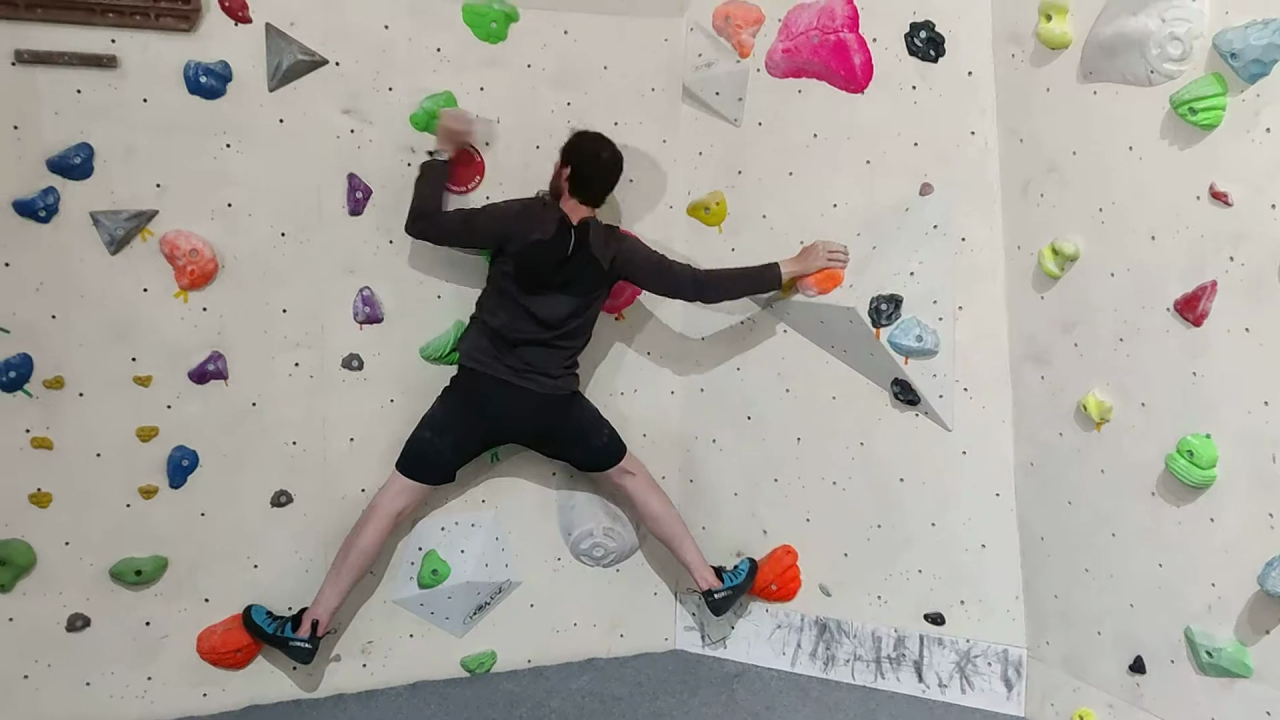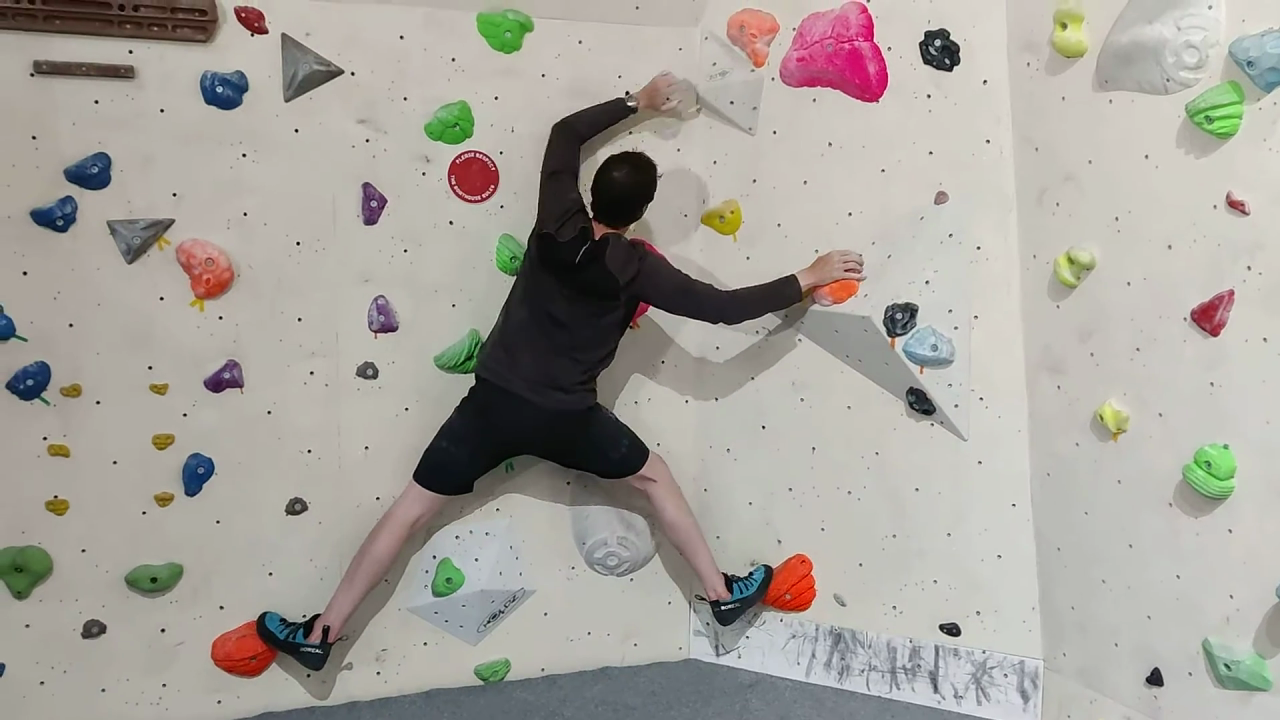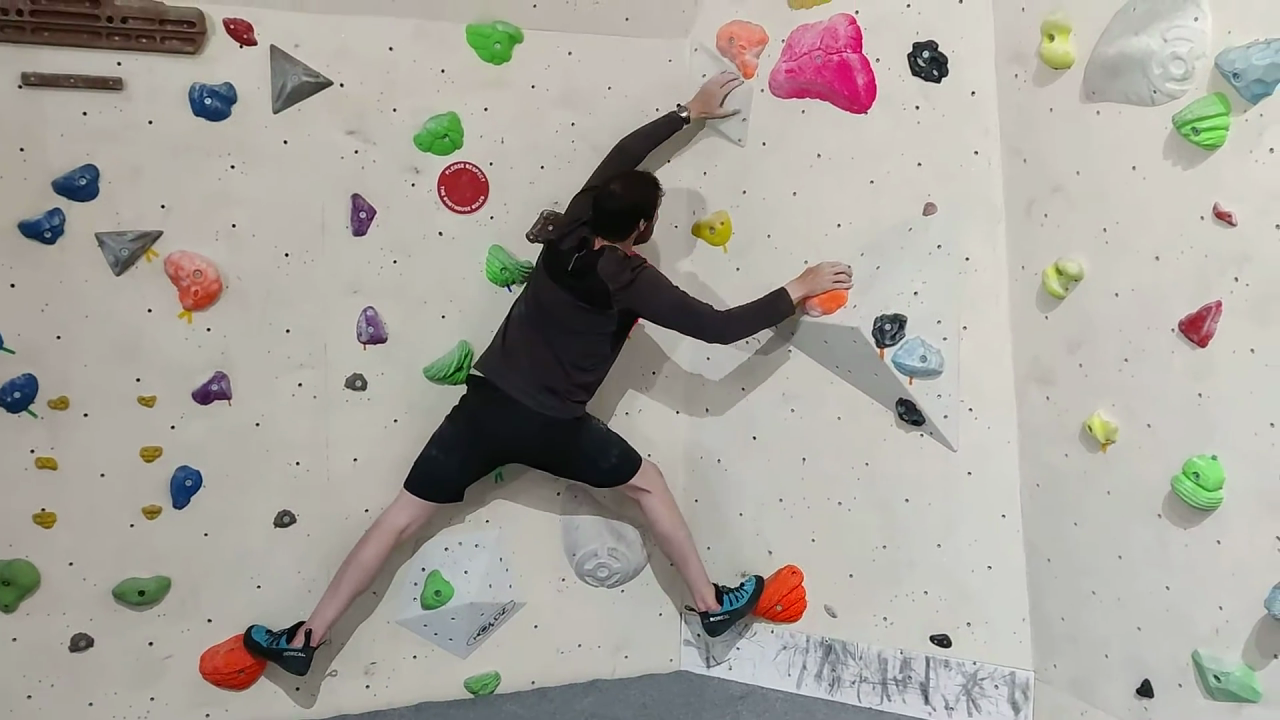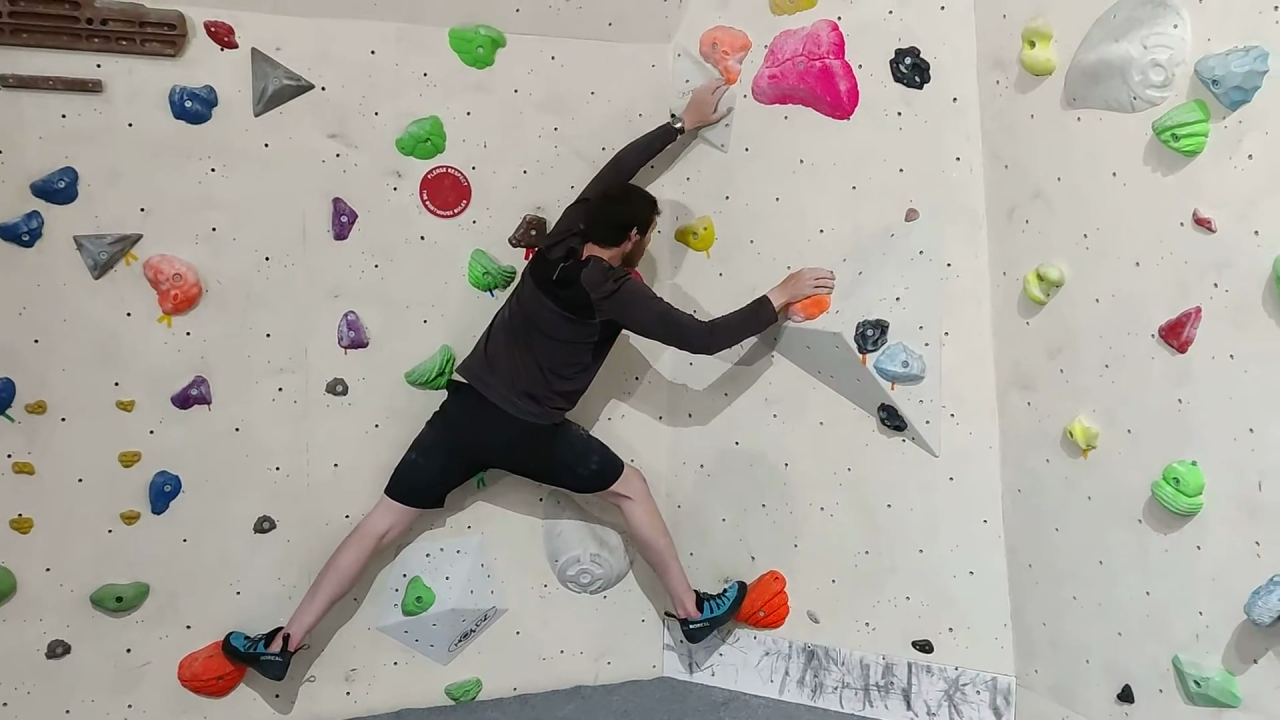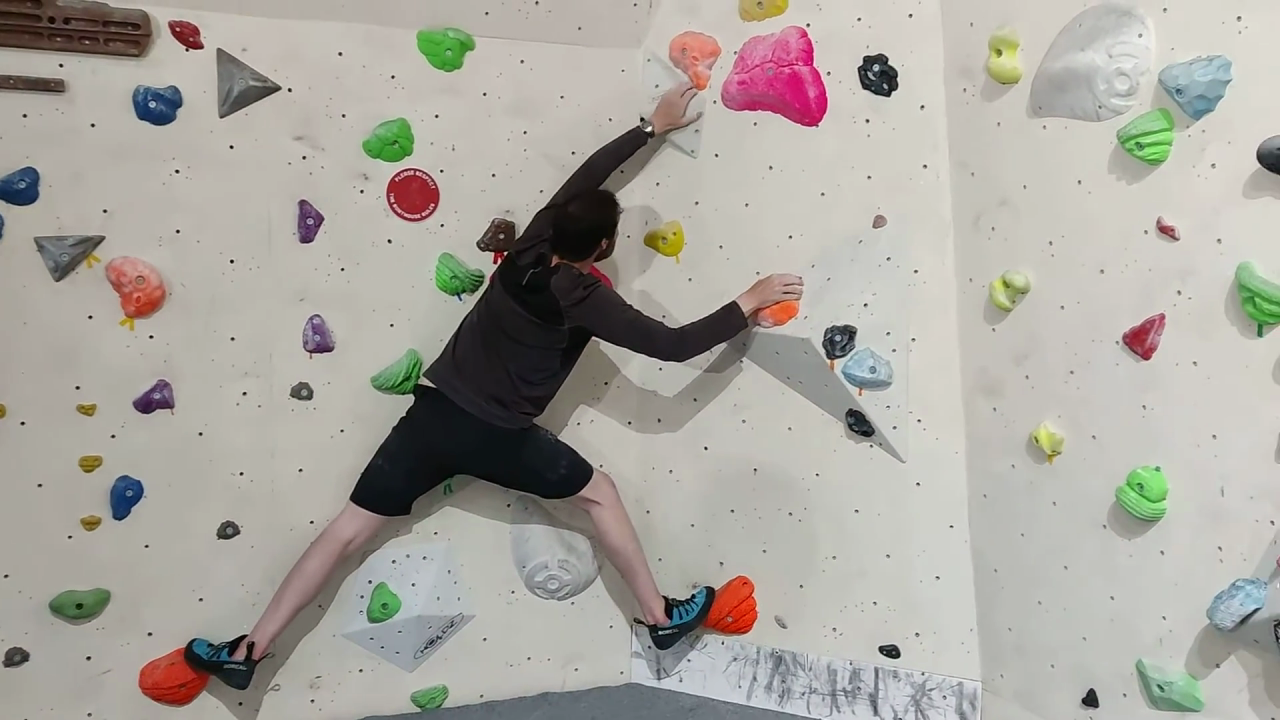
dt=0.5s
person 1, frame 1
left shoulder: (521, 218)
right shoulder: (612, 249)
left elbow: (424, 226)
right elbow: (699, 286)
left wrist: (442, 151)
right wrist: (791, 268)
left hip: (478, 392)
right hip: (550, 404)
left knee: (394, 500)
right knee: (630, 475)
left ankle: (310, 627)
right ankle: (711, 585)
person 1, frame 2
left shoulder: (558, 219)
right shoulder: (635, 268)
left elbow: (563, 134)
right elbow: (725, 307)
left wrist: (631, 103)
right wrist: (807, 278)
left hip: (493, 402)
right hip: (565, 419)
left knee: (410, 510)
right knee: (655, 475)
left ankle: (322, 633)
right ankle: (720, 592)
person 1, frame 3
left shoulder: (569, 230)
right shoulder: (630, 280)
left elbow: (619, 157)
right elbow: (719, 326)
left wrist: (686, 113)
right wrist: (798, 290)
left hip: (486, 406)
right hip: (553, 427)
left knee: (400, 517)
right knee: (648, 484)
left ankle: (306, 637)
right ankle: (710, 605)
person 1, frame 4
left shoulder: (562, 238)
right shoulder: (614, 292)
left elbow: (616, 168)
right elbow: (704, 338)
left wrist: (681, 124)
right wrist: (779, 297)
left hip: (465, 411)
right hip: (528, 432)
left knee: (380, 523)
right knee: (630, 489)
left ankle: (283, 644)
right ankle: (690, 612)
person 1, frame 5
left shoulder: (532, 243)
right shoulder: (584, 298)
left elbow: (586, 174)
right elbow: (675, 345)
left wrist: (651, 127)
right wrist: (748, 303)
left hip: (432, 414)
right hip: (494, 436)
left knee: (346, 531)
right knee: (599, 493)
left ankle: (247, 652)
right ankle: (659, 617)
